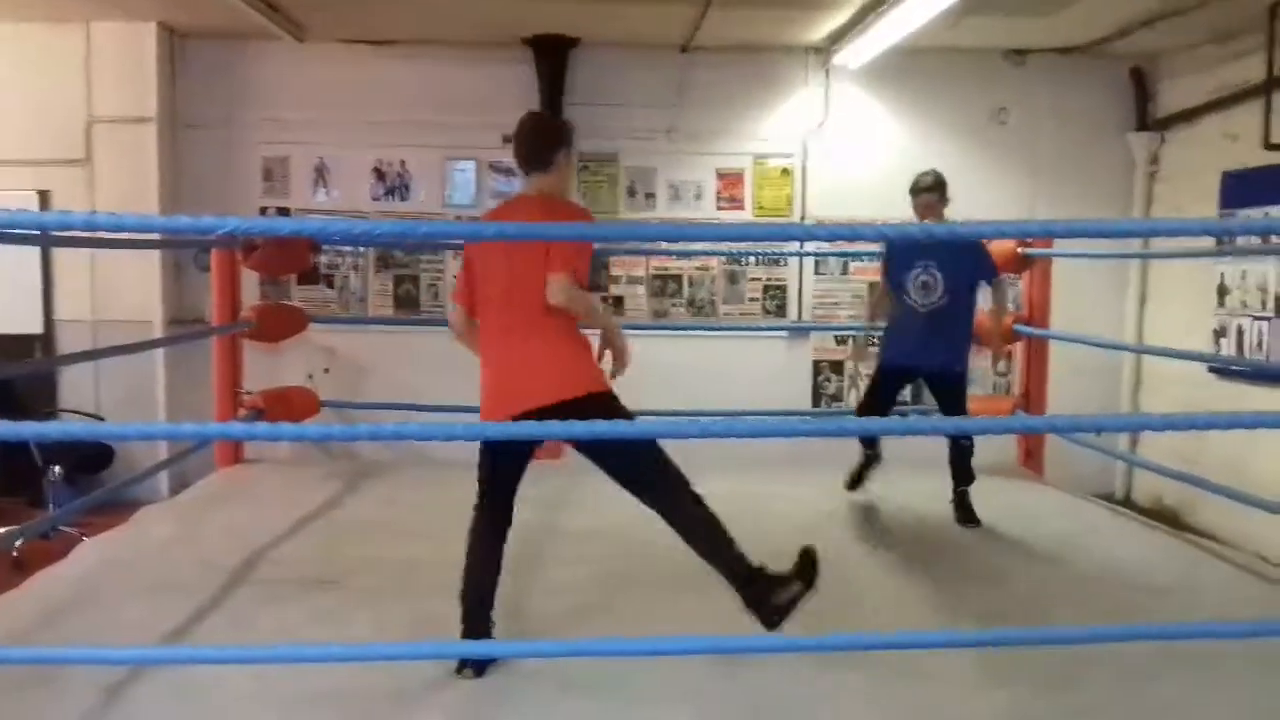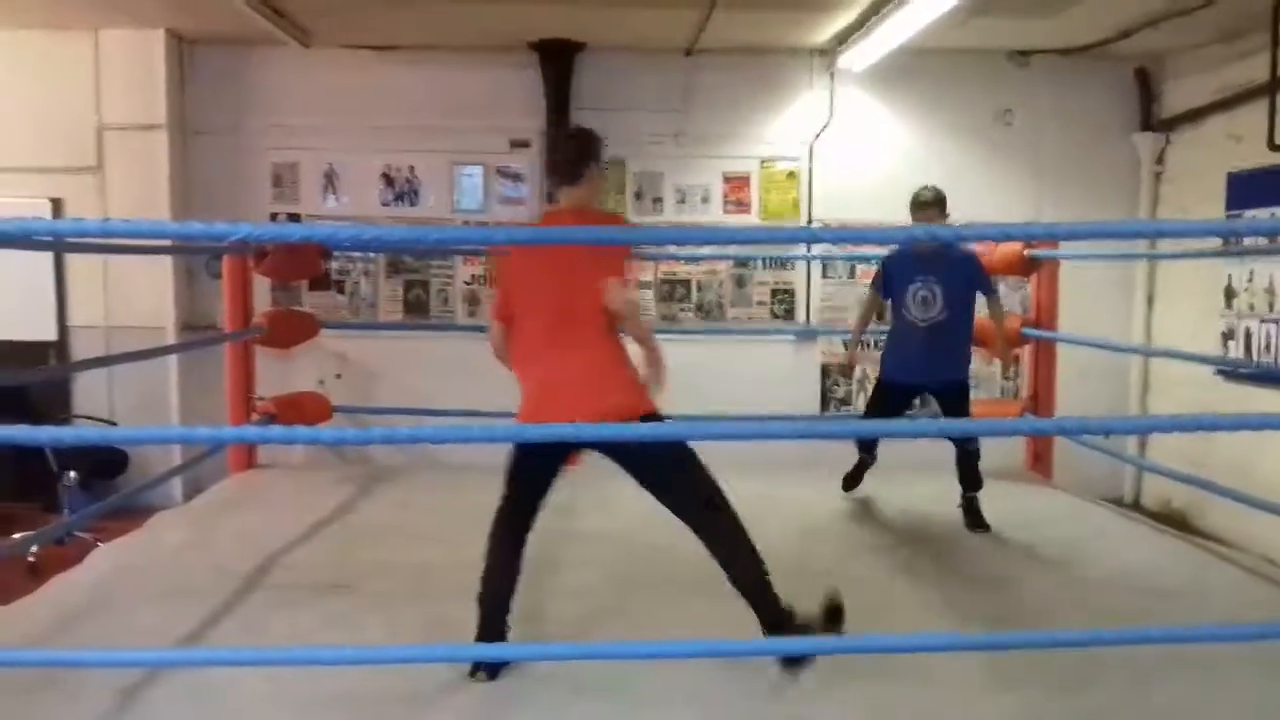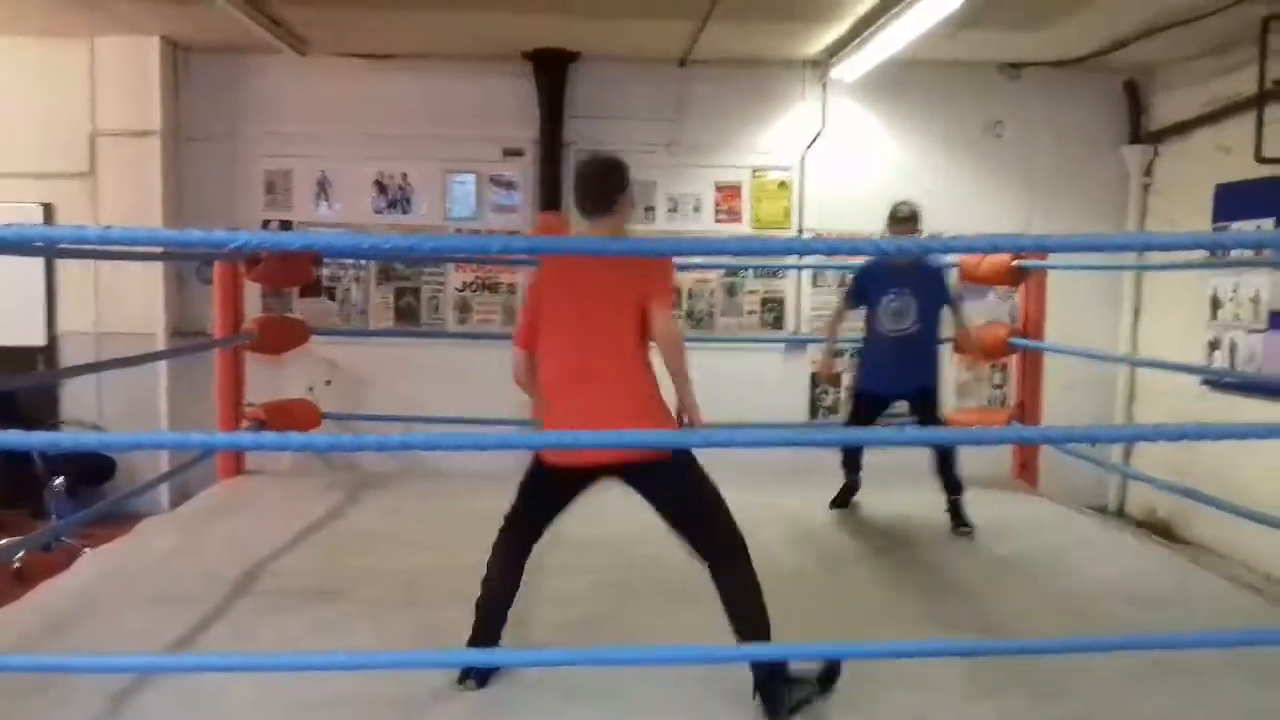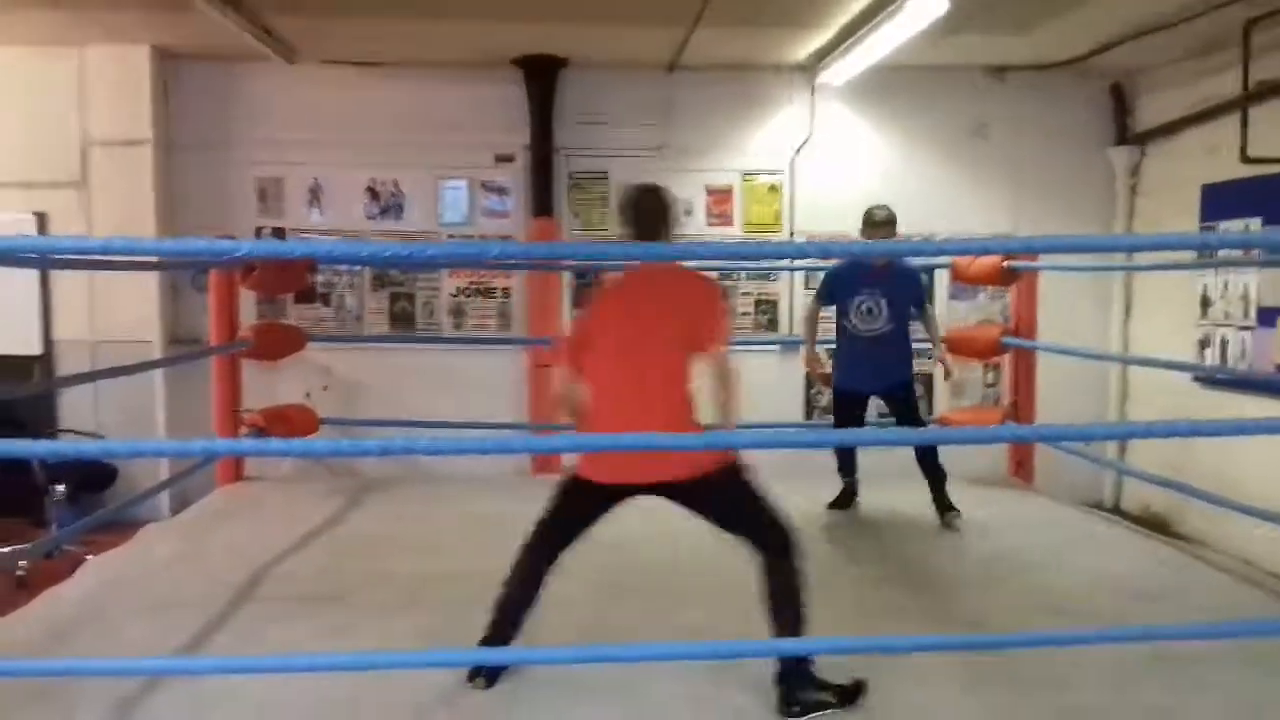
dt=0.1s
person 1, frame 1
left shoulder: (486, 229)
right shoulder: (565, 217)
left elbow: (461, 324)
right elbow: (562, 293)
right wrist: (614, 335)
left hip: (502, 398)
right hip: (566, 388)
left knee: (492, 516)
right knee: (667, 489)
left ankle: (473, 644)
right ankle: (762, 595)
person 1, frame 2
left shoulder: (519, 245)
right shoulder: (605, 227)
left elbow: (499, 342)
right elbow: (618, 298)
right wrist: (652, 351)
left hip: (541, 408)
right hip: (608, 402)
left knee: (512, 520)
right knee: (704, 507)
left ankle: (488, 646)
right ankle: (781, 630)
person 1, frame 3
left shoulder: (547, 275)
right shoulder: (646, 263)
left elbow: (522, 370)
right elbow: (665, 330)
right wrist: (687, 399)
left hip: (565, 441)
right hip: (640, 436)
left knee: (517, 536)
right knee: (721, 546)
left ankle: (478, 656)
person 1, frame 4
left shoulder: (603, 297)
right shoulder: (697, 290)
left elbow: (564, 389)
right elbow: (720, 362)
right wrist: (725, 436)
left hip: (607, 457)
right hip: (683, 454)
left knee: (544, 545)
right knee: (776, 545)
left ankle: (491, 656)
person 2, frame 1
left shoulder: (967, 247)
right shoulder: (898, 246)
left elbow: (998, 286)
right elbow: (886, 291)
left wrist: (998, 332)
left hip: (948, 356)
right hip: (898, 351)
right knee: (869, 409)
left ankle: (962, 497)
right ankle: (869, 456)
person 2, frame 2
left shoulder: (964, 260)
right shoulder: (896, 260)
left elbow: (992, 298)
right elbow: (874, 301)
left wrist: (1000, 340)
right wrist: (854, 343)
left hip: (949, 368)
right hip: (899, 365)
left knee: (963, 435)
right knee: (873, 421)
left ankle: (970, 502)
right ankle: (865, 460)
person 2, frame 3
left shoulder: (932, 273)
right shoulder: (869, 272)
left elbow: (954, 309)
right elbow: (840, 311)
right wrist: (828, 352)
left hip: (920, 376)
right hip: (873, 374)
right knee: (854, 432)
left ankle: (956, 507)
right ankle: (851, 483)
person 2, frame 4
left shoulder: (907, 275)
right shoulder: (842, 272)
left elbow: (924, 313)
right elbow: (815, 308)
left wrist: (938, 349)
right wrist: (810, 351)
left hip: (895, 372)
right hip: (850, 372)
left knee: (915, 429)
left ankle: (941, 495)
right ankle: (849, 486)
